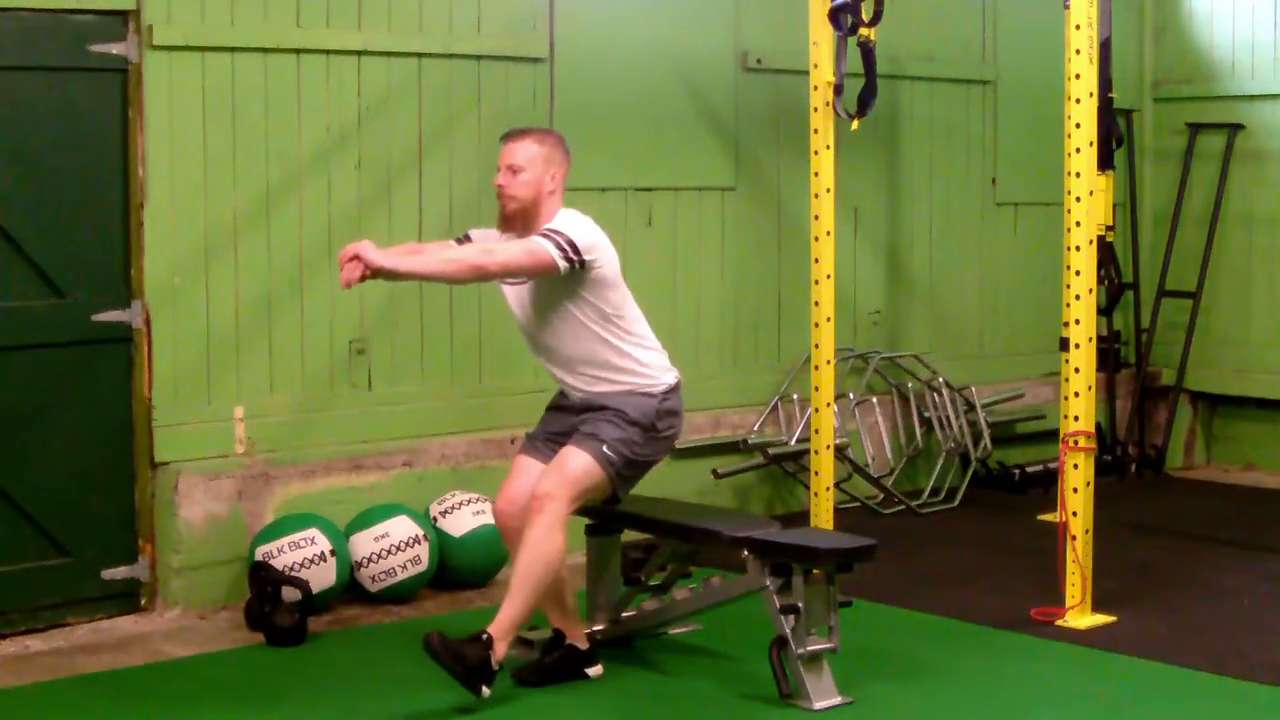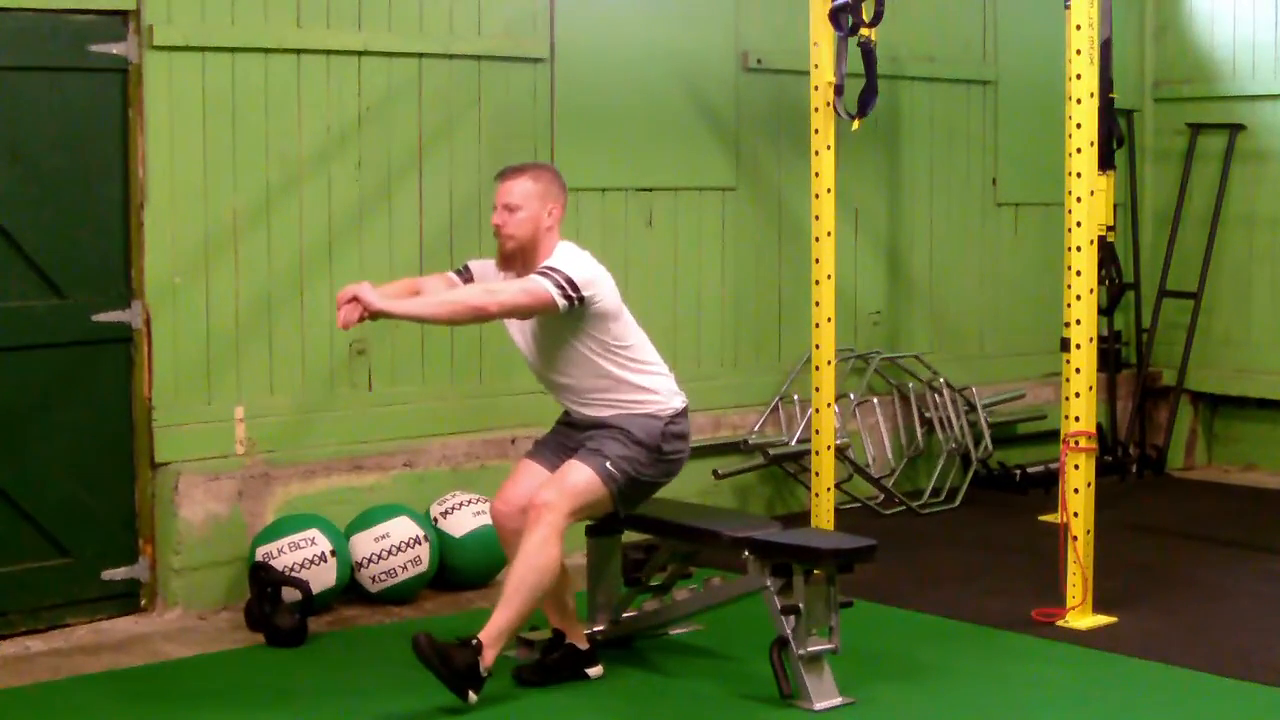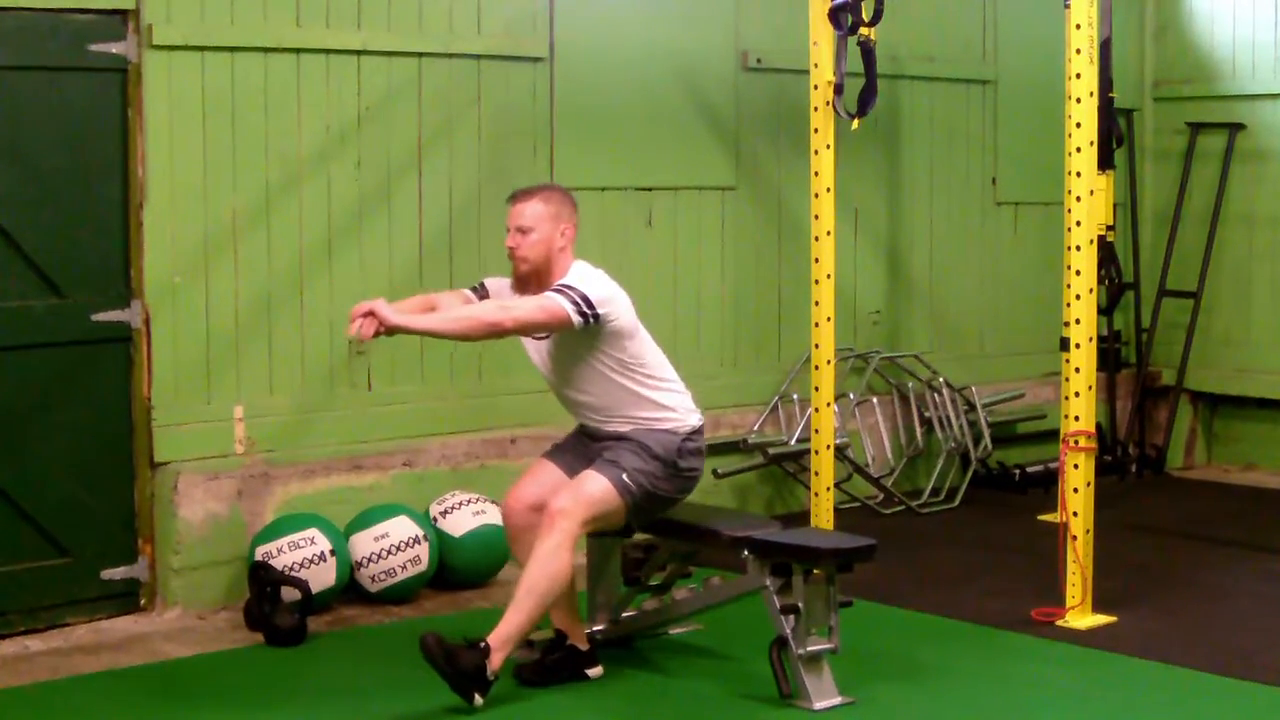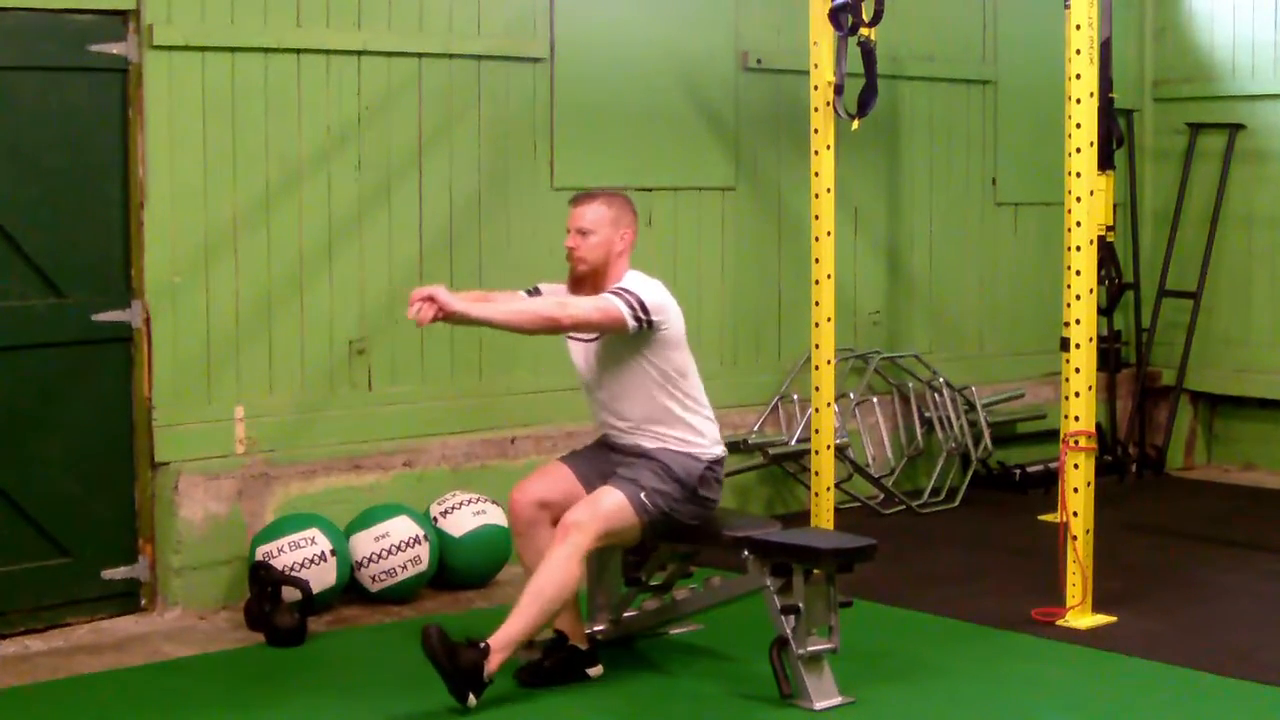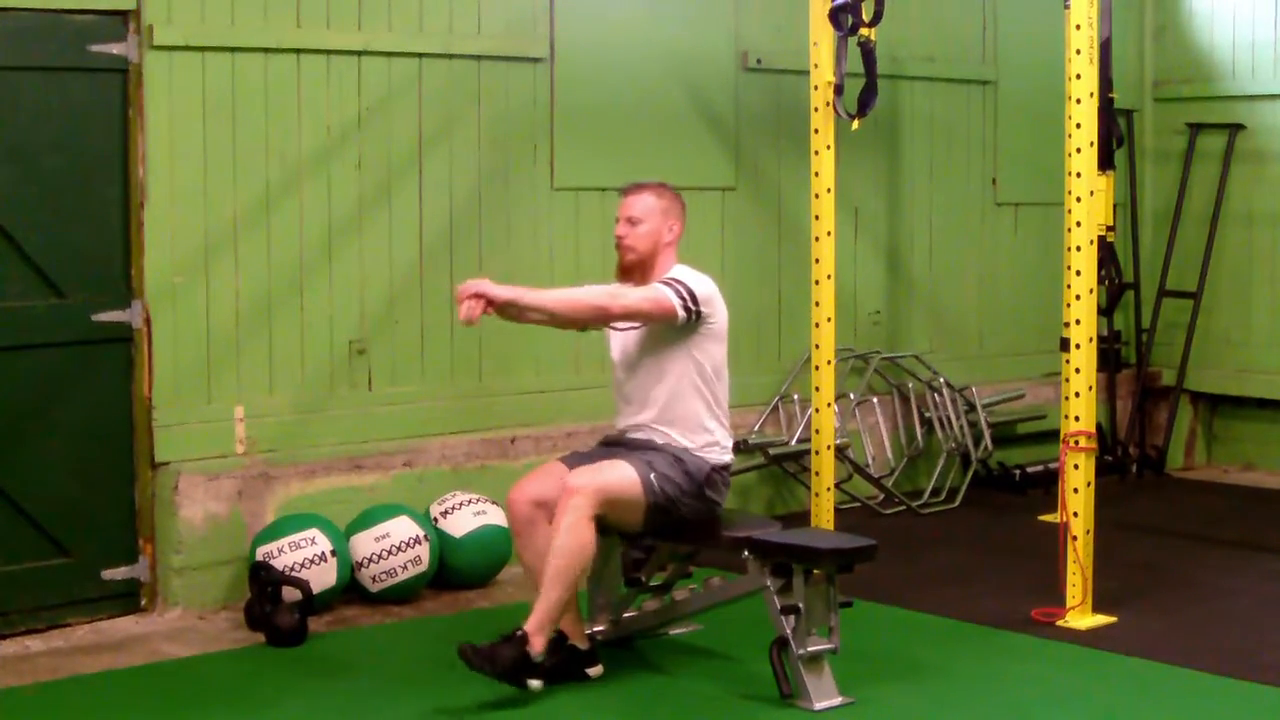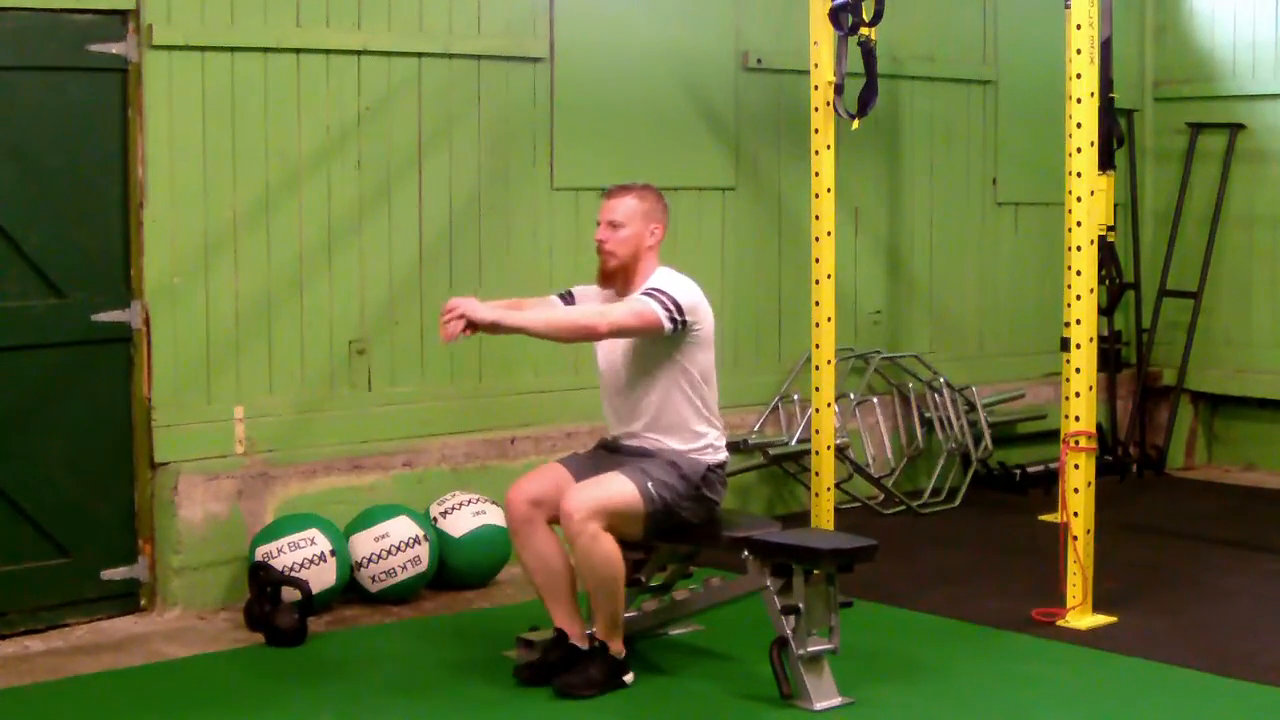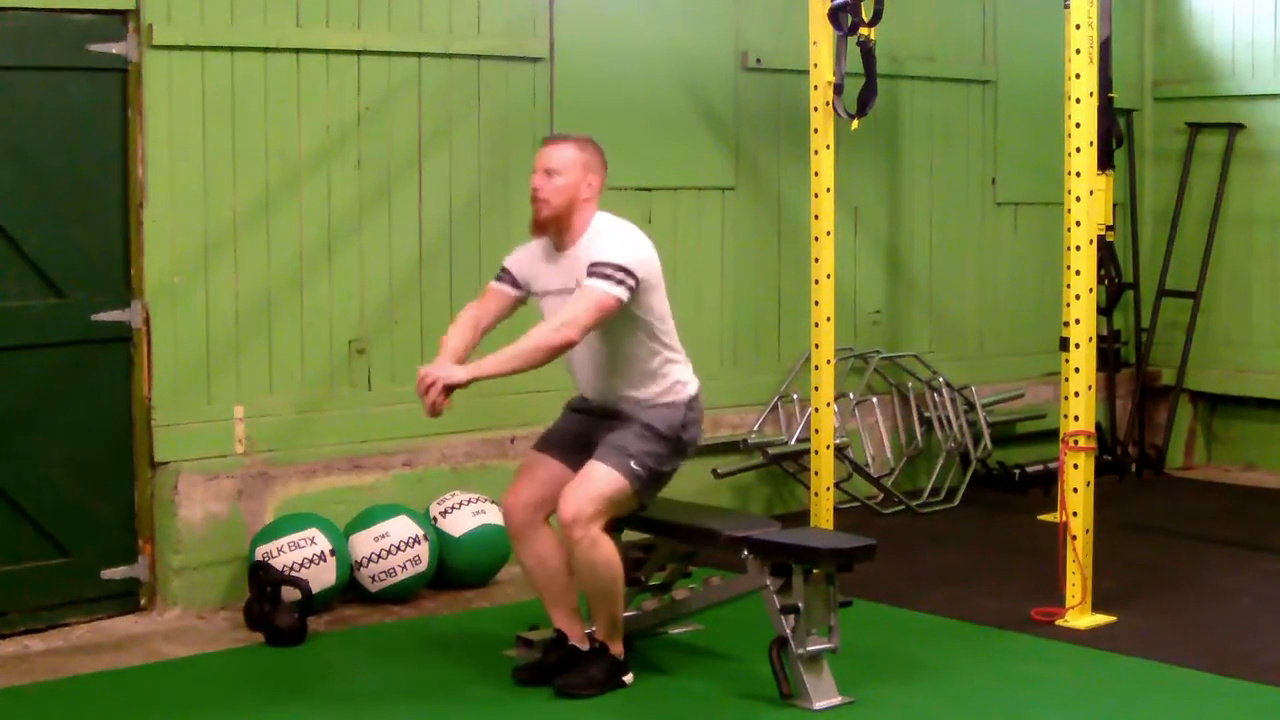
dt=0.4s
person 1, frame 1
left shoulder: (575, 235)
right shoulder: (503, 238)
left elbow: (484, 265)
right elbow: (430, 250)
left wrist: (385, 261)
right wrist: (378, 259)
left hip: (641, 402)
right hip: (580, 399)
left knee: (549, 497)
right knee: (512, 509)
left ankle: (490, 650)
right ankle: (573, 645)
person 1, frame 2
left shoulder: (573, 270)
right shoulder: (501, 271)
left elbow: (486, 306)
right elbow: (431, 285)
left wrist: (387, 306)
right wrist: (375, 297)
left hip: (649, 425)
right hip: (588, 419)
left knee: (549, 506)
right knee: (510, 510)
left ankle: (479, 656)
right ankle: (573, 645)
person 1, frame 3
left shoulder: (588, 289)
right shoulder: (514, 289)
left elbow: (502, 322)
right elbow: (445, 302)
left wrist: (401, 322)
right wrist: (389, 312)
left hip: (665, 441)
right hip: (604, 432)
left knee: (565, 512)
right knee: (522, 506)
left ankle: (487, 660)
right ankle: (573, 645)
person 1, frame 4
left shoulder: (643, 296)
right shoulder: (570, 294)
left elbow: (559, 318)
right elbow: (497, 301)
left wrist: (459, 309)
right wrist: (447, 302)
left hip: (684, 465)
right hip: (622, 449)
left knee: (580, 525)
right knee: (528, 501)
left ankle: (485, 662)
right ankle: (573, 644)
person 1, frame 5
left shoulder: (693, 289)
right shoulder: (617, 293)
left elbow: (611, 307)
right elbow: (547, 308)
left wrist: (508, 294)
right wrist: (498, 300)
left hip: (691, 466)
right hip: (631, 444)
left knee: (580, 489)
right knee: (525, 500)
left ankle: (530, 645)
right ankle: (573, 642)
person 1, frame 6
left shoulder: (675, 294)
right shoulder: (599, 296)
left elbow: (596, 326)
right elbow: (530, 308)
left wrist: (493, 318)
right wrist: (481, 313)
left hip: (686, 469)
right hip: (624, 451)
left knee: (582, 509)
right knee: (522, 501)
left ankle: (611, 653)
right ankle: (573, 640)
person 1, frame 7
left shoulder: (617, 246)
right shoulder: (534, 255)
left elbow: (565, 331)
right elbow: (479, 314)
left wrist: (470, 372)
right wrist: (447, 363)
left hip: (660, 413)
right hip: (595, 408)
left knee: (578, 513)
right knee: (520, 506)
left ankle: (611, 655)
right ankle: (573, 640)
